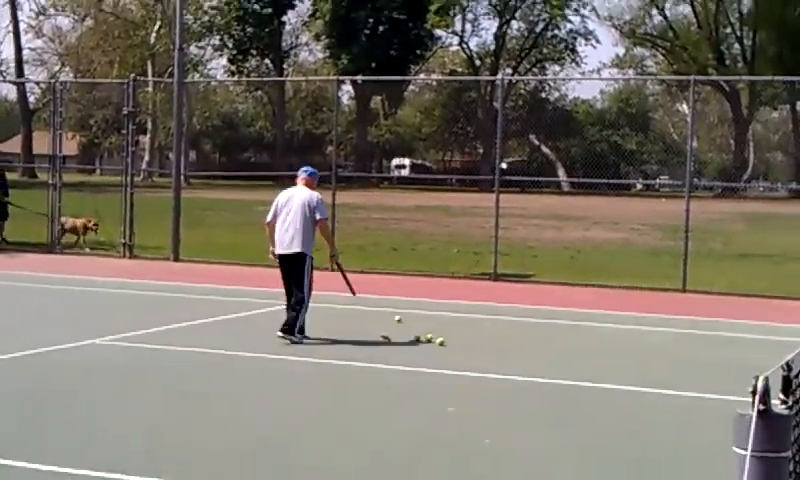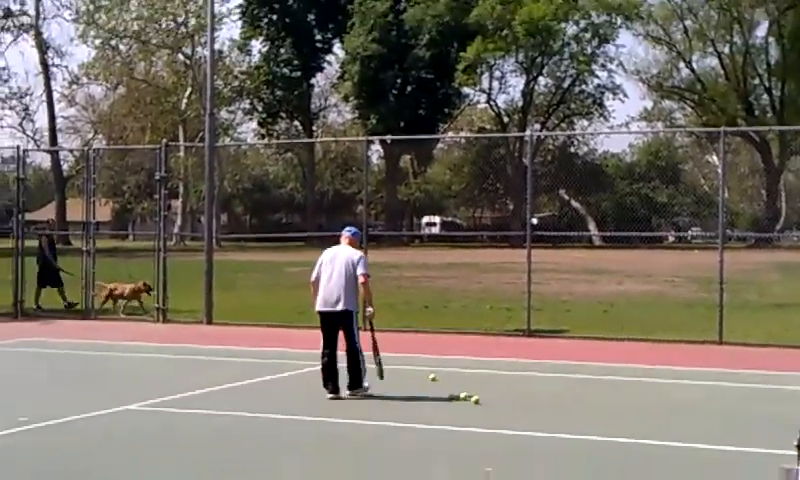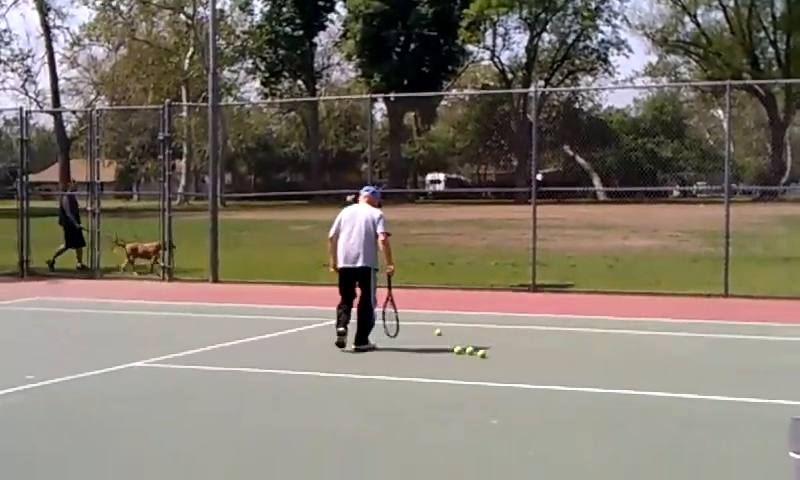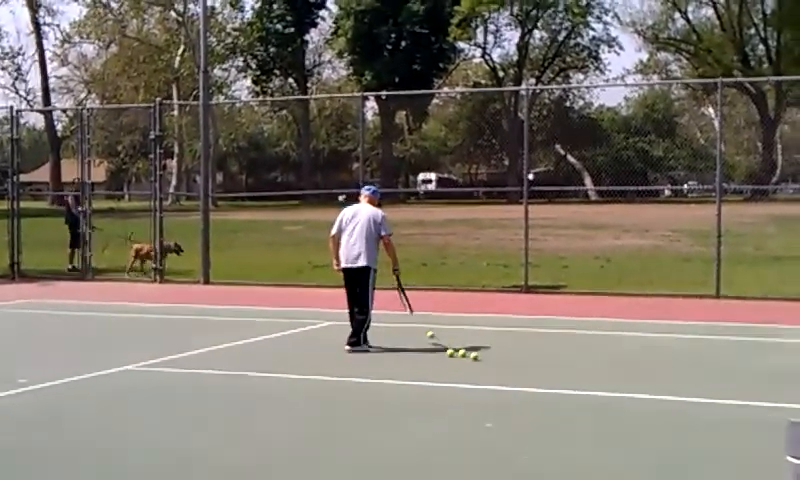
dt=0.3s
person 1, frame 1
left shoulder: (283, 195)
right shoulder: (314, 197)
left elbow: (269, 222)
right elbow: (322, 225)
left wrist: (272, 245)
right wrist: (332, 248)
left hip: (282, 249)
right hip: (301, 250)
left knee: (291, 291)
right knee: (301, 292)
left ankle: (297, 329)
right ankle: (289, 329)
person 1, frame 2
left shoulder: (326, 253)
right shoulder: (357, 255)
left elbow: (314, 280)
right elbow: (362, 280)
left wrist: (316, 302)
right wrist: (369, 305)
left hip: (325, 306)
right hip: (347, 307)
left knee: (328, 349)
right knee: (353, 346)
left ankle: (332, 389)
right ankle: (355, 385)
person 1, frame 3
left shoulder: (345, 212)
right shoulder: (376, 214)
left elbow: (331, 237)
right elbow: (382, 239)
left wrist: (333, 260)
right wrist: (389, 263)
left hip: (344, 263)
right hip: (366, 263)
left knee: (346, 300)
right knee: (367, 302)
left ankle: (341, 327)
right ankle: (361, 341)
person 1, frame 4
left shoulder: (346, 211)
right shoulder: (379, 214)
left elbow: (333, 237)
right elbow: (387, 241)
left wrist: (335, 259)
right wrist: (395, 263)
left hip: (347, 263)
right hip: (367, 263)
left knee: (353, 301)
right knee: (364, 304)
left ankle: (359, 339)
right ankle: (354, 341)
